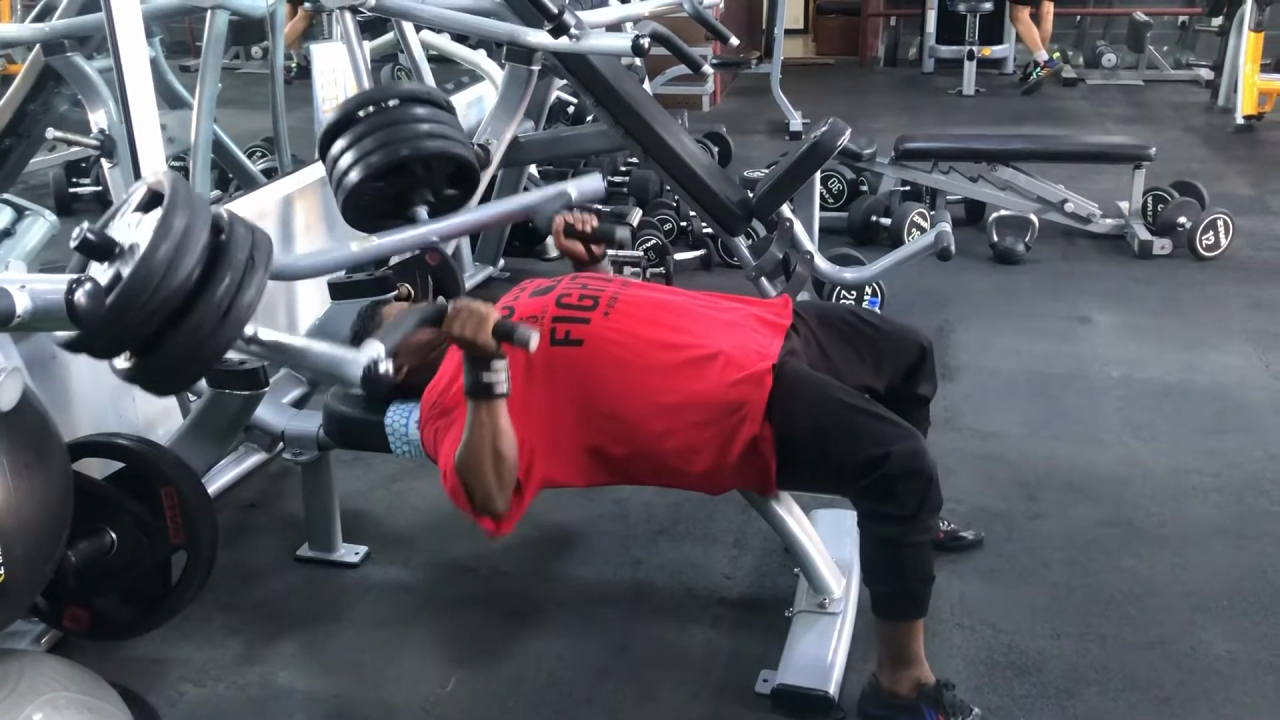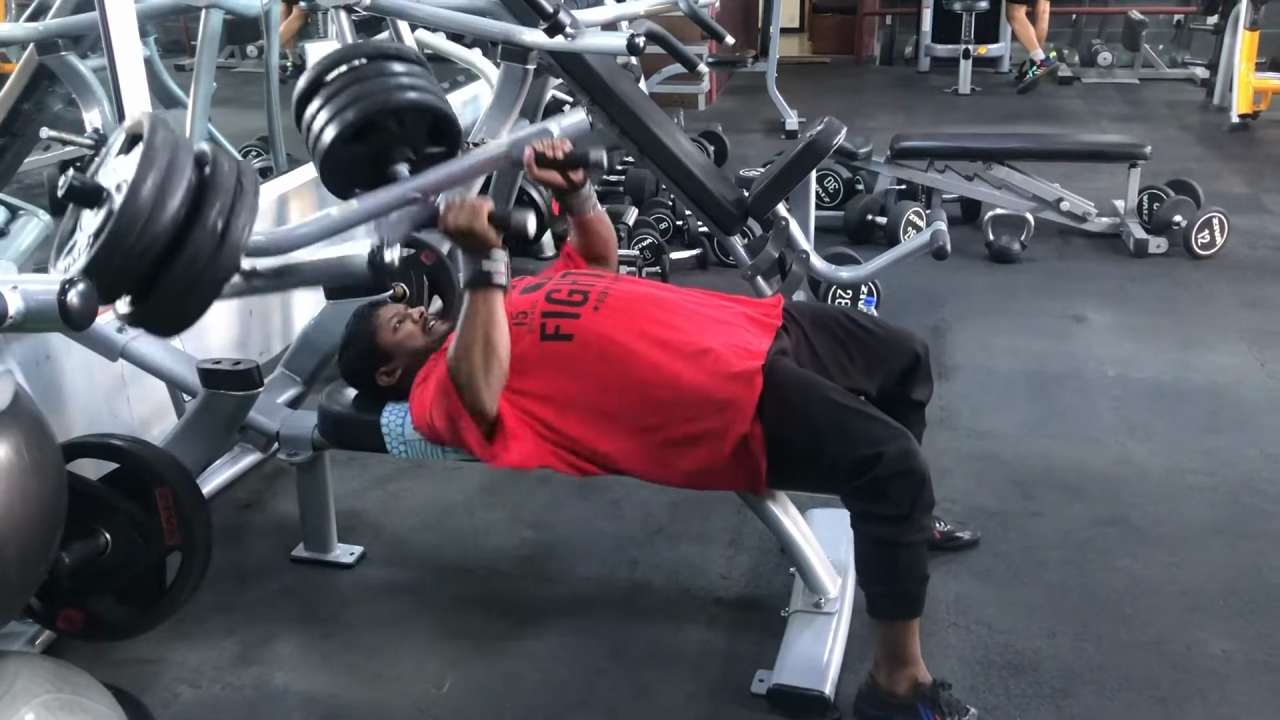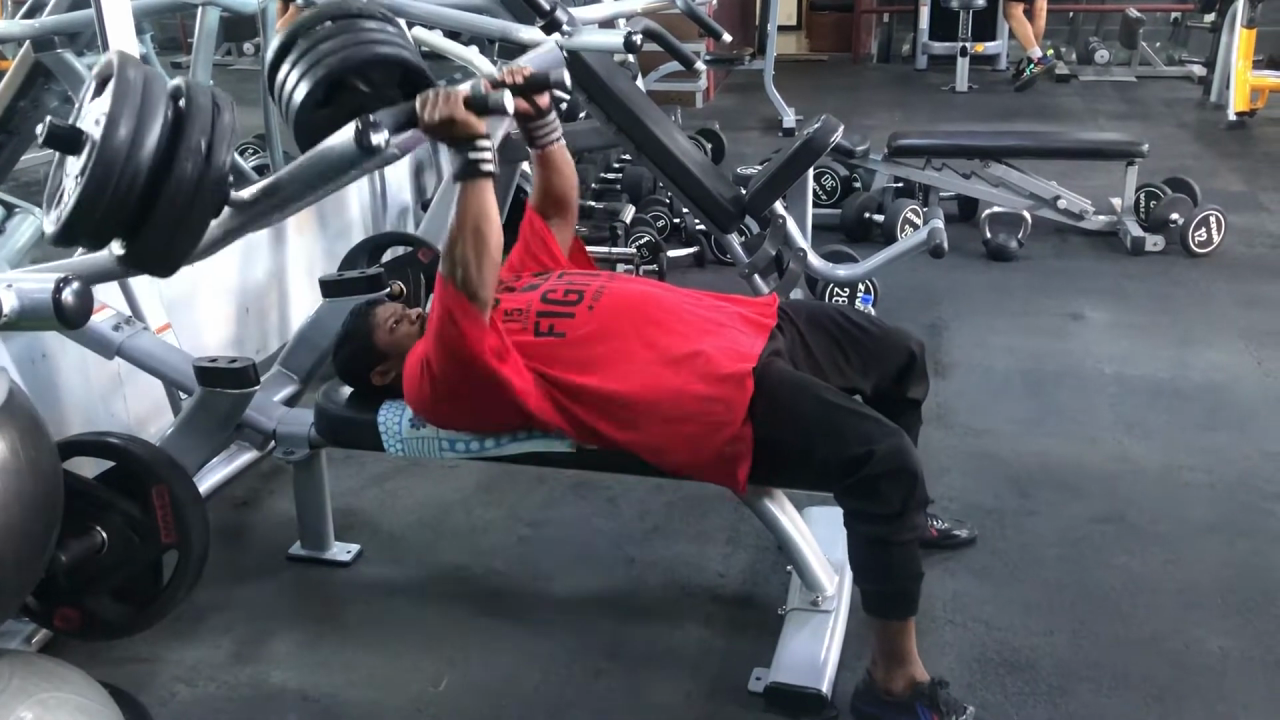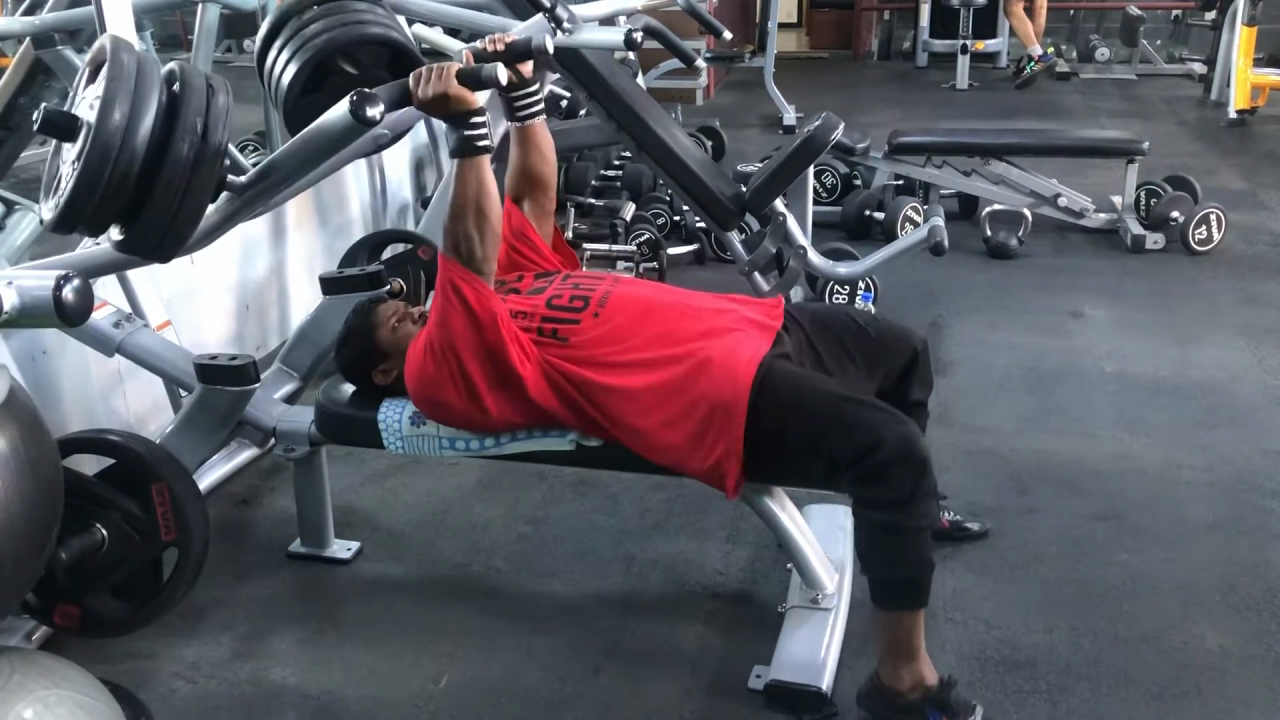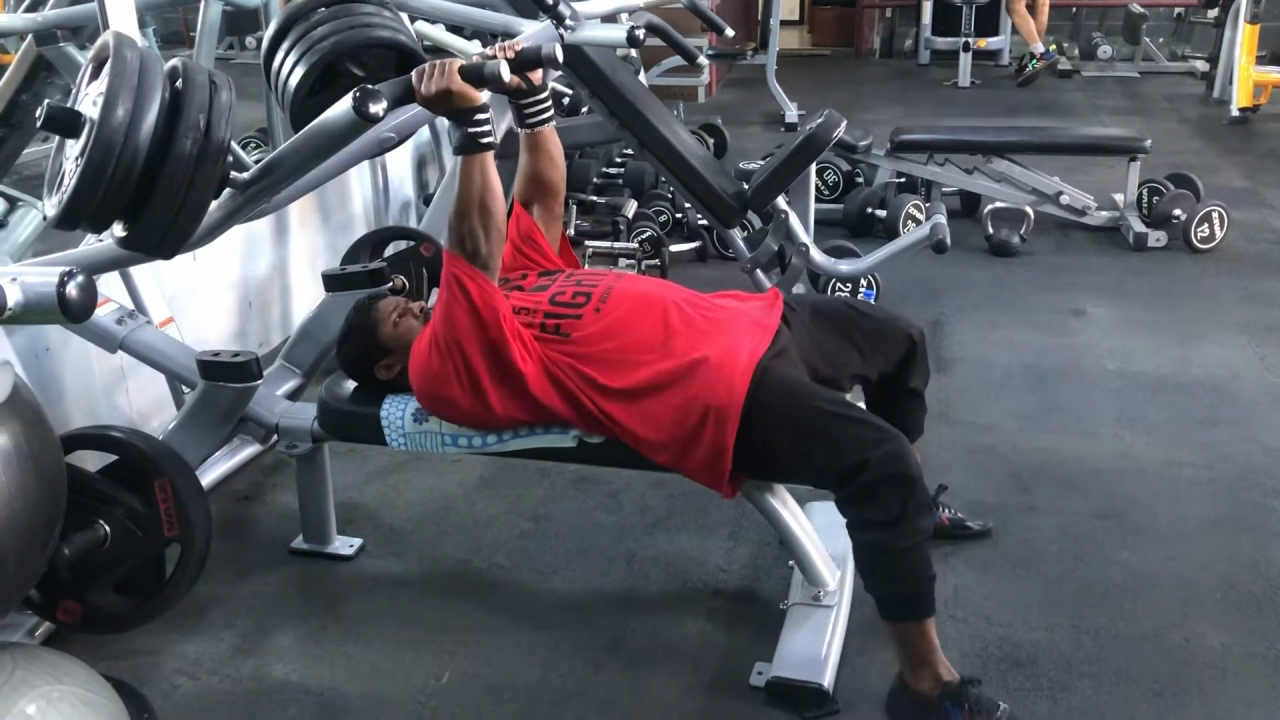
dt=0.3s
person 1, frame 1
left shoulder: (498, 318)
right shoulder: (447, 398)
right elbow: (490, 499)
left wrist: (589, 256)
right wrist: (482, 370)
right hip: (731, 403)
left knee: (909, 353)
right knee: (901, 464)
left ankle: (905, 528)
person 1, frame 2
left shoulder: (504, 302)
right shoulder: (439, 387)
left elbow: (602, 259)
right elbow: (482, 404)
left wrist: (572, 188)
right wrist: (481, 262)
right hip: (727, 398)
left knee: (904, 358)
right knee: (893, 462)
left ankle: (900, 523)
person 1, frame 3
left shoulder: (504, 294)
right shoulder: (438, 376)
left elbow: (557, 207)
right elbow: (466, 284)
left wrist: (536, 117)
right wrist: (471, 153)
right hip: (713, 398)
left knee: (900, 357)
right knee: (883, 458)
left ankle: (893, 516)
person 1, frame 4
left shoulder: (505, 288)
right shoulder: (442, 369)
left elbow: (533, 192)
right elbow: (471, 251)
left wrist: (520, 91)
right wrist: (466, 126)
right hip: (718, 395)
left knee: (901, 352)
right knee: (891, 448)
left ankle: (903, 508)
person 1, frame 5
left shoulder: (501, 289)
right shoulder: (445, 366)
left elbow: (541, 196)
right elbow: (473, 248)
left wrist: (527, 94)
right wrist: (468, 122)
right hip: (715, 391)
left knee: (899, 342)
right knee: (879, 461)
left ankle: (908, 511)
